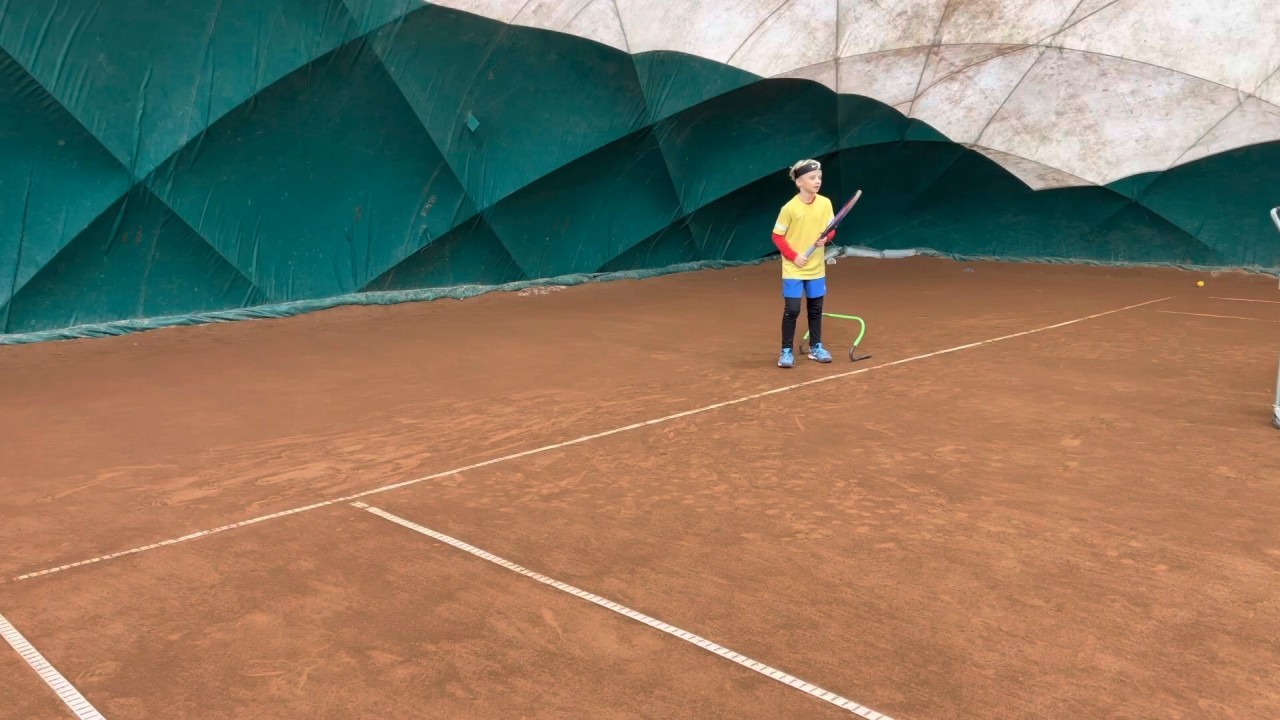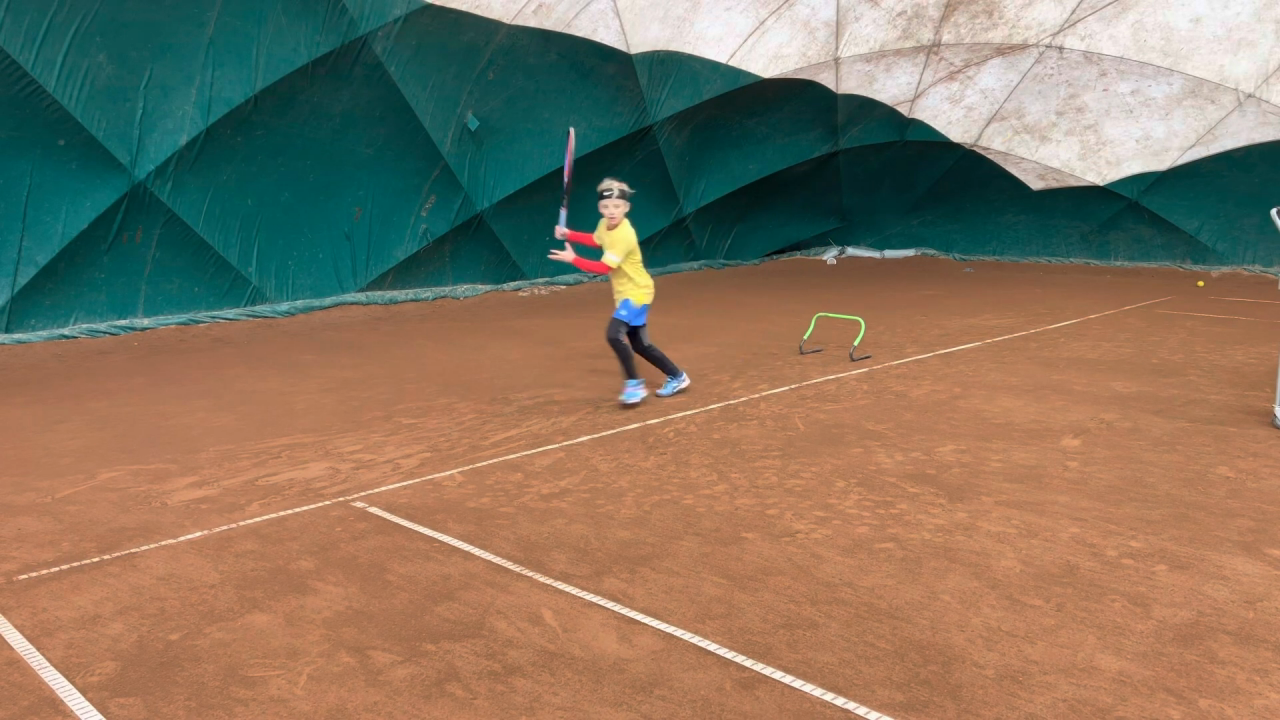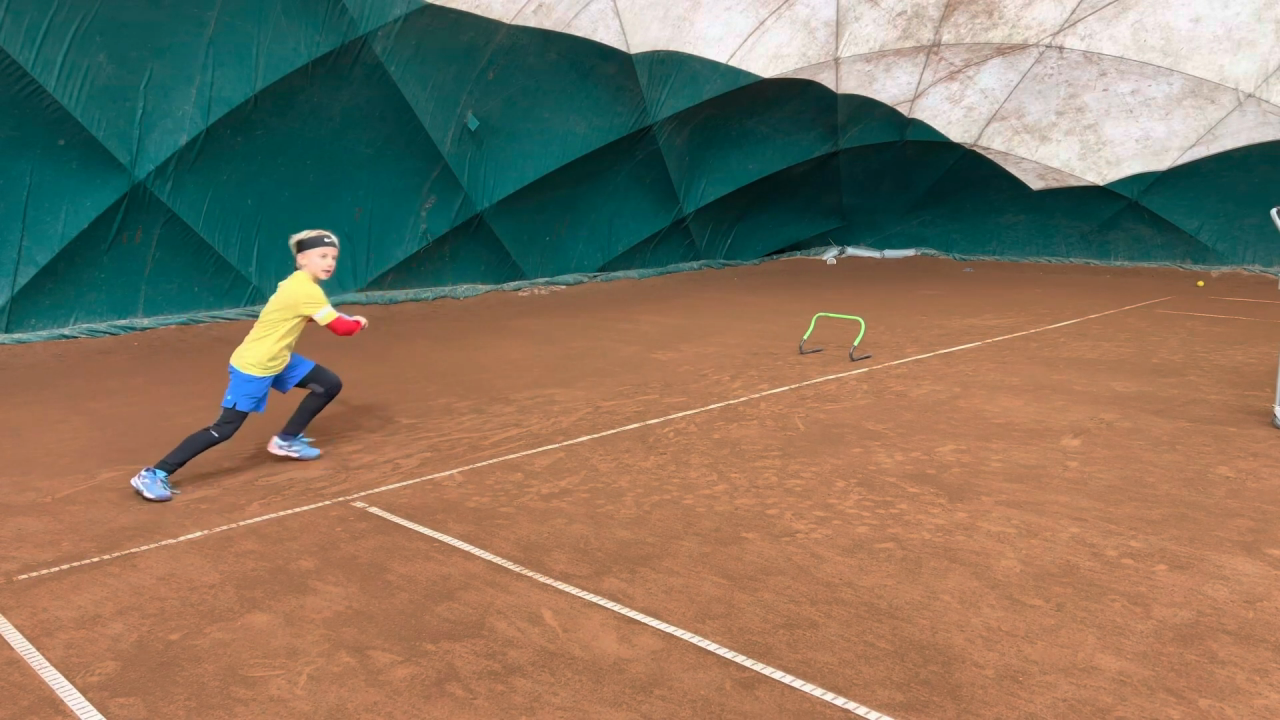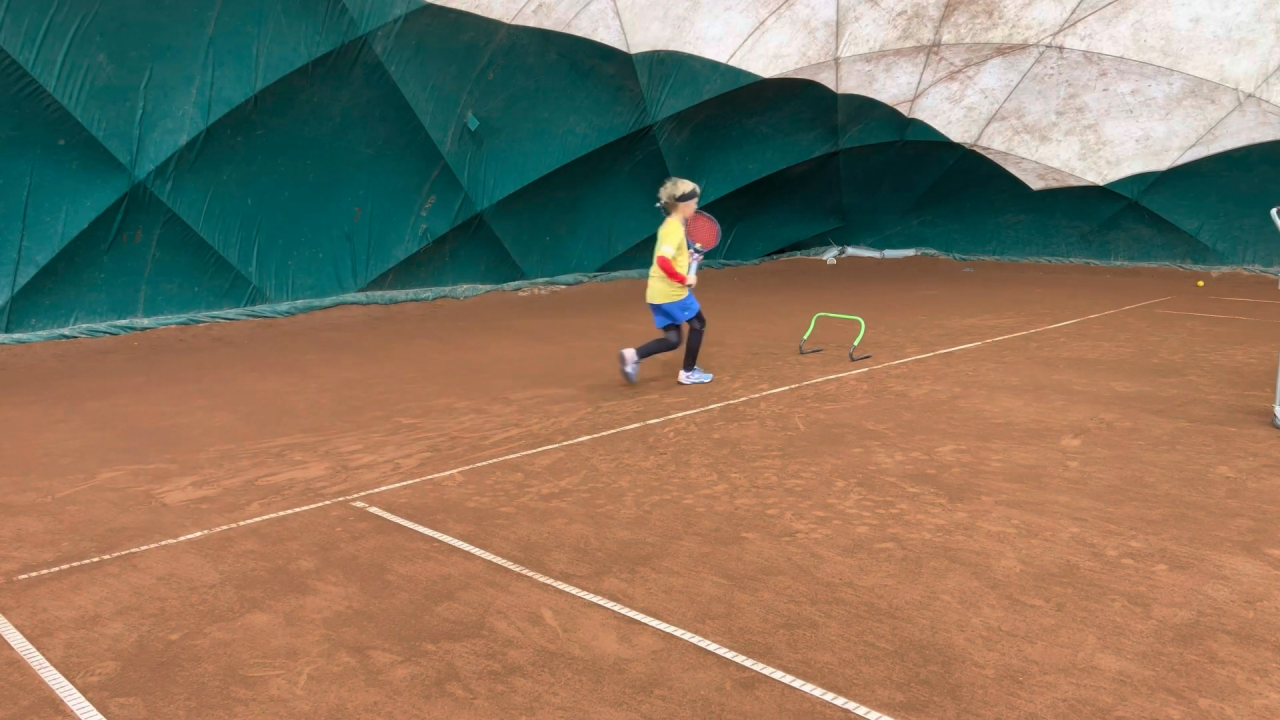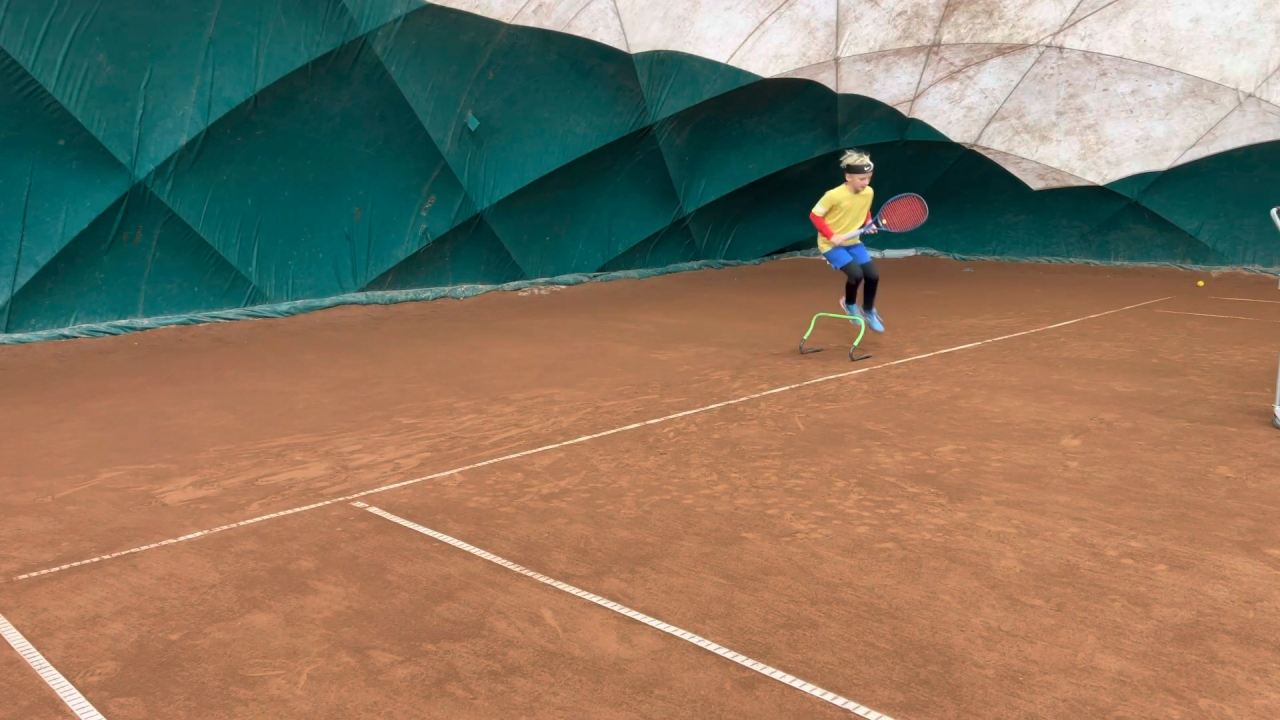
dt=1s
person 1, frame 1
left shoulder: (825, 204)
right shoulder: (789, 208)
left elbow: (831, 230)
right elbow: (777, 236)
left wrist: (825, 238)
right wrist: (793, 256)
left hip: (815, 268)
right hip: (794, 269)
left knee: (816, 308)
right knee: (792, 309)
left ankle: (816, 347)
right ankle: (787, 351)
person 1, frame 2
left shoulder: (624, 236)
right shoulder: (605, 224)
left elbow: (605, 268)
right elbow: (594, 240)
left wrist: (573, 259)
right wrist: (570, 234)
left hip: (637, 293)
right hip: (624, 293)
left knee: (614, 335)
right knee: (639, 344)
left ankle: (634, 384)
right ankle: (676, 377)
person 1, frame 3
left shoulder: (299, 283)
right shoulder: (307, 291)
right elbow: (340, 326)
left wrist: (325, 313)
right wrist: (358, 324)
left hip: (278, 361)
right hip: (253, 366)
left knee: (330, 385)
right knee: (223, 431)
left ankle: (288, 439)
right ankle: (155, 474)
person 1, frame 4
left shoulder: (667, 225)
right shoulder: (675, 229)
right elbow: (662, 261)
left wrist: (688, 257)
right wrist: (683, 279)
left hip: (657, 291)
right hip: (672, 292)
left knee: (672, 340)
right knee: (698, 325)
left ankle: (633, 355)
right ankle: (689, 372)
person 1, frame 5
left shoulder: (869, 193)
right shoulder: (834, 195)
right elbow: (815, 216)
left wrist: (869, 224)
right wrist: (831, 235)
left hip: (853, 242)
right hip: (832, 245)
left knee: (873, 275)
right knee: (856, 274)
left ankle: (868, 311)
right ankle: (849, 303)
